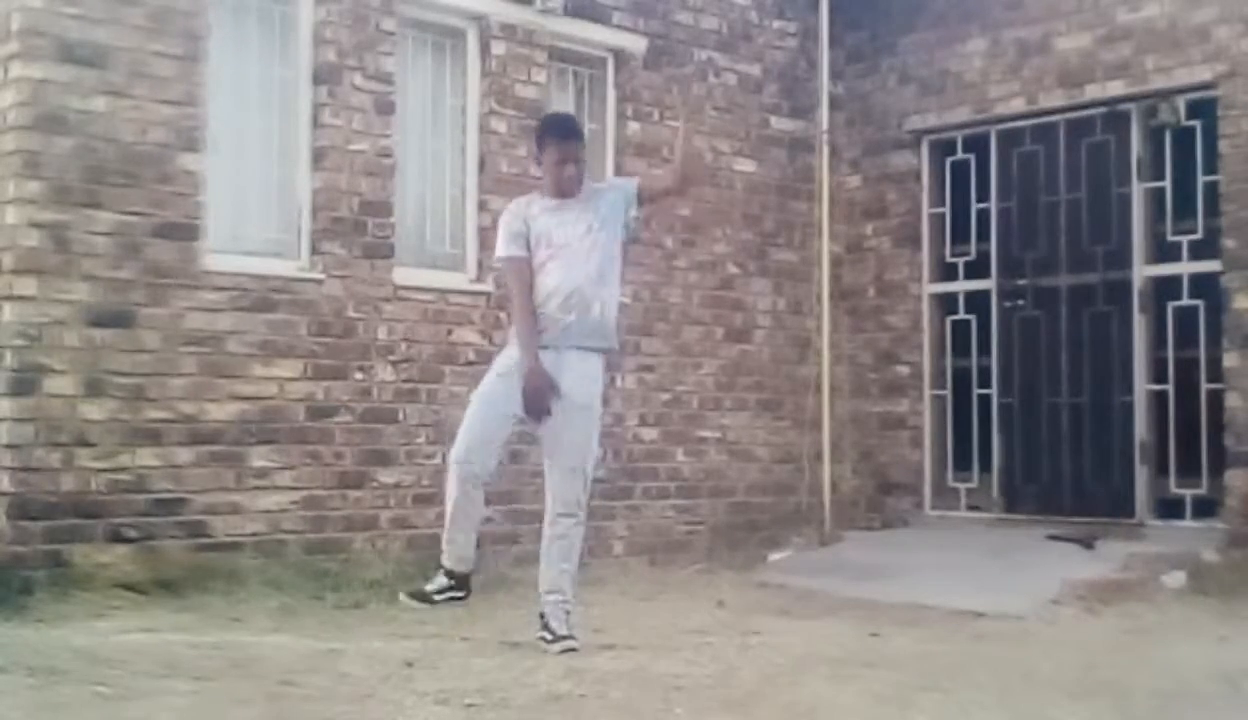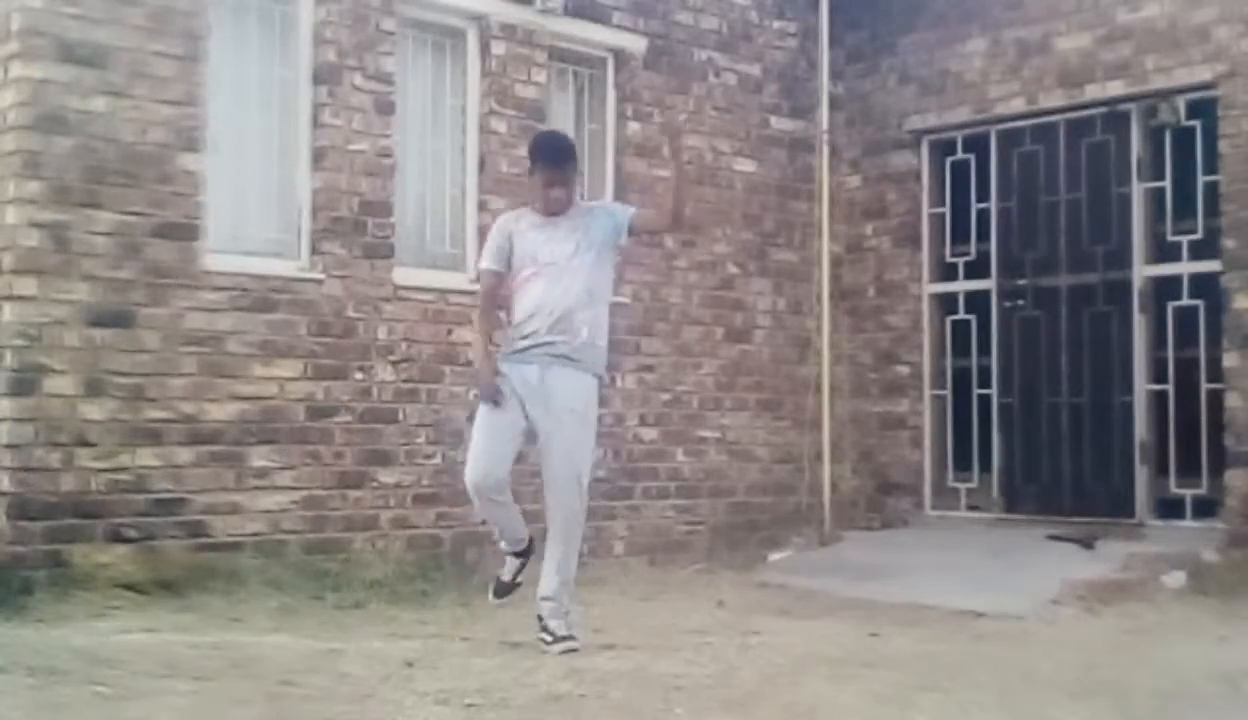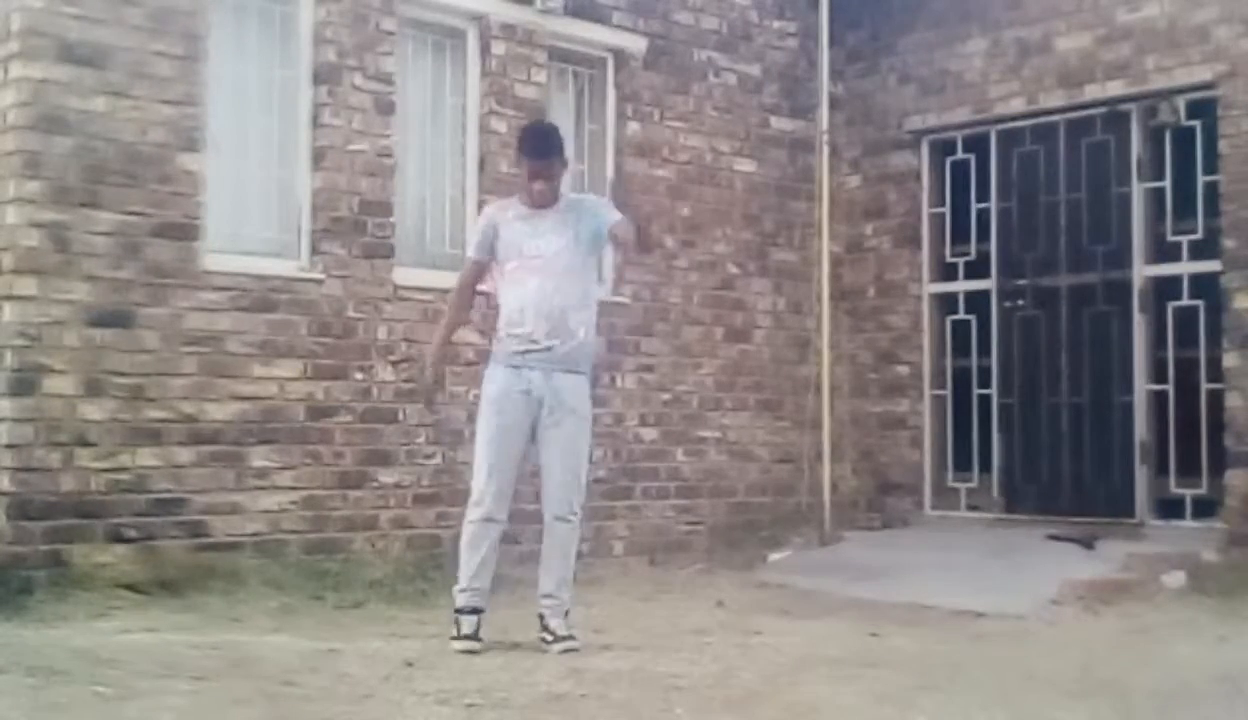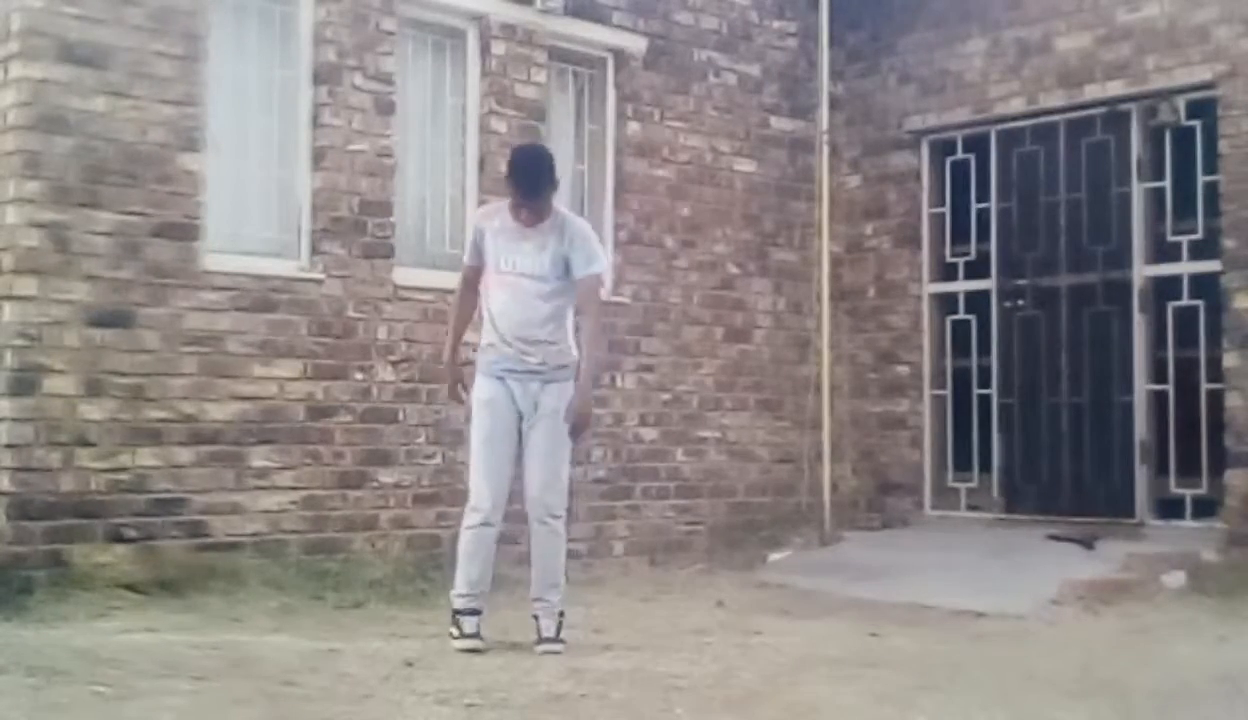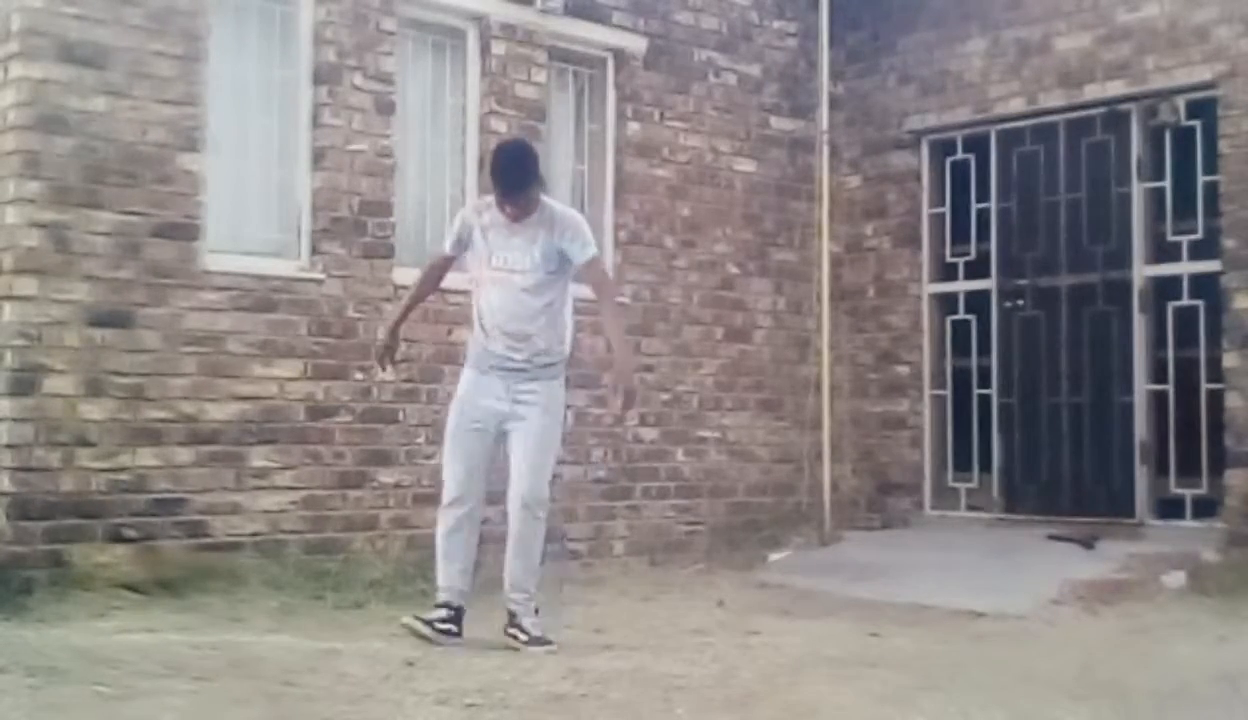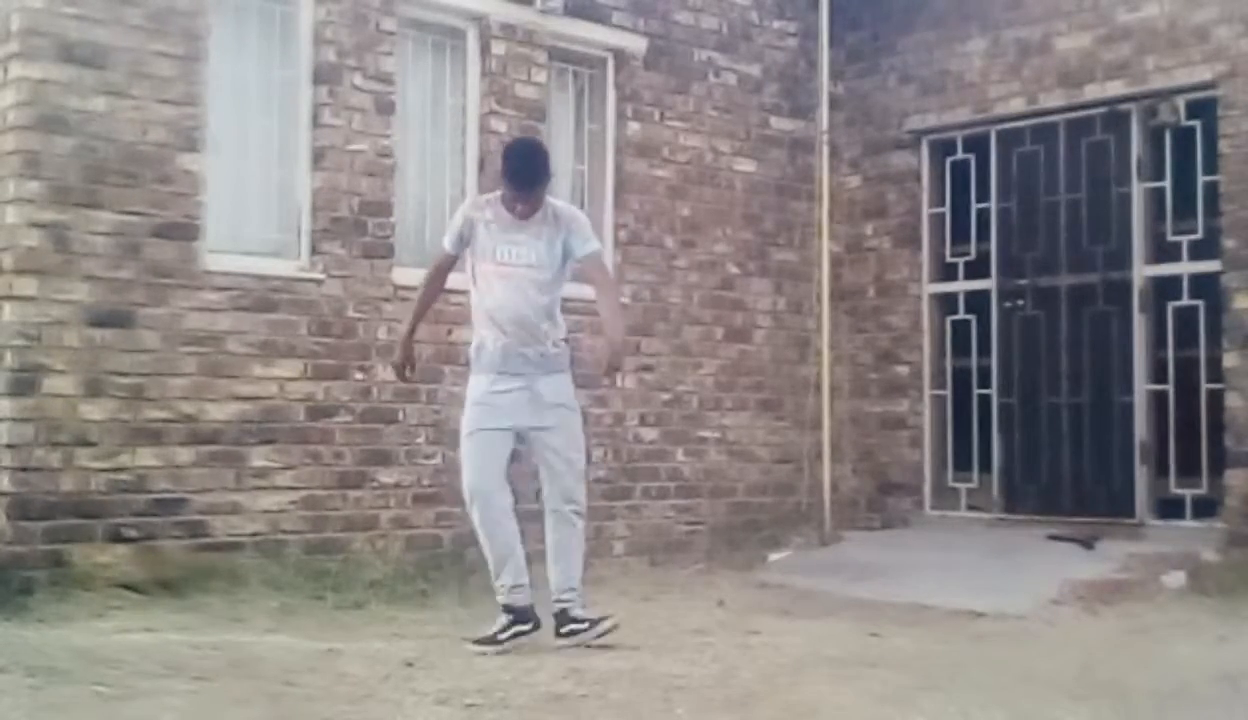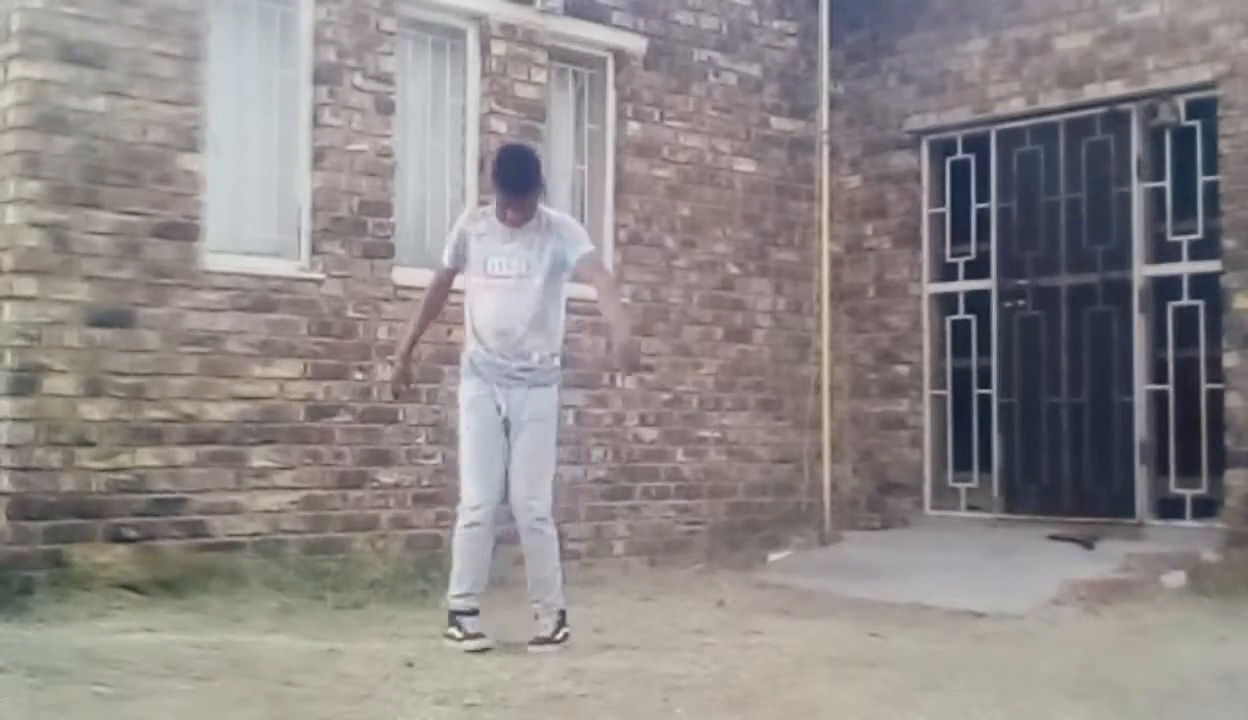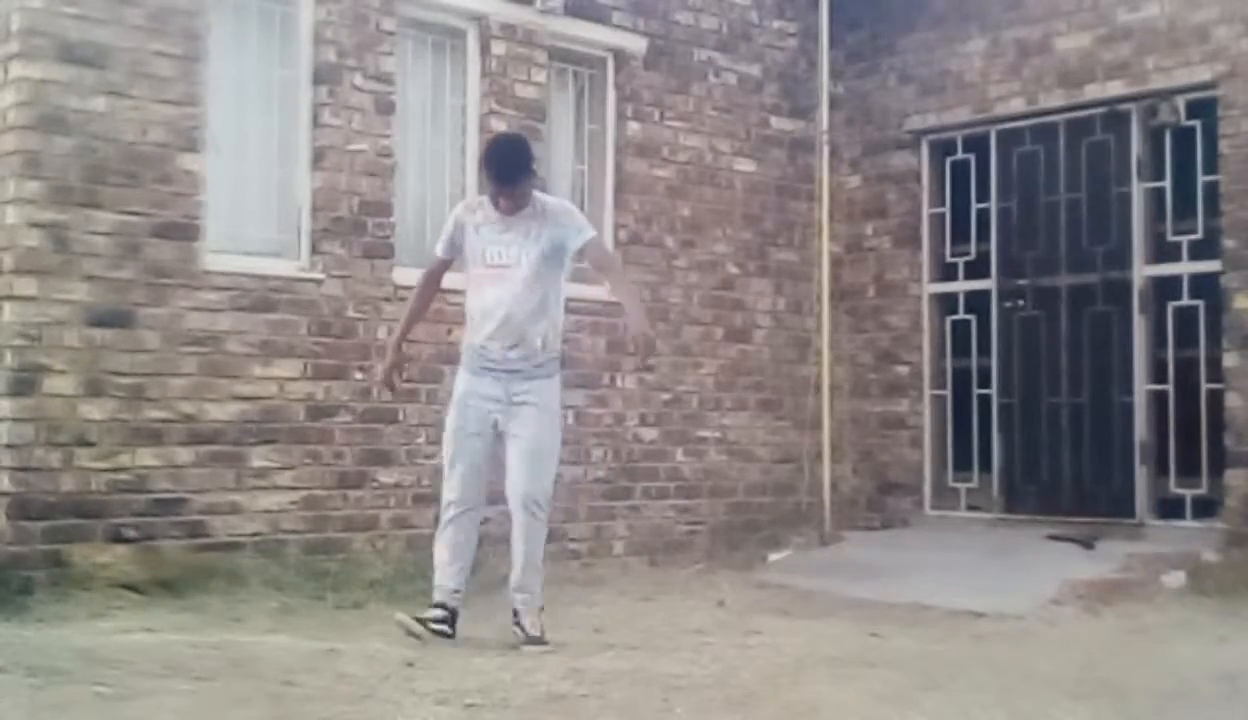
dt=0.3s
person 1, frame 1
left shoulder: (612, 198)
right shoulder: (519, 215)
left elbow: (679, 180)
right elbow: (520, 294)
left wrist: (684, 118)
right wrist: (531, 364)
left hip: (582, 360)
right hip: (525, 354)
left knee: (568, 494)
right knee: (467, 457)
left ankle: (554, 611)
right ankle: (455, 571)
person 1, frame 2
left shoulder: (603, 218)
right shoulder: (509, 227)
left elbow: (671, 220)
right elbow: (488, 301)
left wrist: (677, 158)
right wrist: (483, 359)
left hip: (574, 373)
right hip: (515, 366)
left knee: (568, 500)
right knee: (482, 474)
left ankle: (553, 613)
right ankle: (517, 543)
person 1, frame 3
left shoulder: (589, 212)
right shoulder: (497, 217)
left elbow: (638, 244)
right elbow: (466, 287)
left wrist: (630, 227)
right wrist: (436, 352)
left hip: (568, 373)
right hip: (509, 369)
left knee: (563, 501)
right knee: (489, 494)
left ankle: (554, 612)
right ankle: (468, 608)
person 1, frame 4
left shoulder: (575, 234)
right shoulder: (486, 222)
left elbow: (590, 312)
right elbow: (468, 288)
left wrist: (585, 388)
right wrist: (450, 355)
left hip: (553, 380)
right hip: (495, 376)
left knee: (547, 504)
right knee: (485, 499)
left ankle: (548, 614)
right ankle: (466, 609)
person 1, frame 5
left shoulder: (566, 225)
right shoulder: (474, 217)
left elbow: (605, 290)
right elbow: (437, 270)
left wrist: (622, 358)
right wrist: (395, 325)
left hip: (541, 379)
right hip: (482, 371)
left knee: (527, 496)
right knee: (460, 490)
left ankle: (522, 611)
right ankle: (448, 606)
person 1, frame 6
left shoulder: (568, 222)
right shoulder: (474, 214)
left elbow: (602, 280)
right elbow: (439, 272)
left wrist: (616, 332)
right wrist: (407, 335)
left hip: (550, 373)
right hip: (491, 372)
left knee: (566, 494)
right knee: (481, 485)
left ankle: (569, 609)
right ankle: (516, 604)
person 1, frame 7
left shoulder: (561, 231)
right shoulder: (469, 227)
left elbow: (598, 279)
right elbow: (439, 288)
left wrist: (620, 331)
right wrist: (405, 352)
left hip: (537, 385)
right hip: (480, 380)
left knee: (531, 507)
right knee: (478, 501)
left ankle: (551, 612)
right ankle: (464, 611)
person 1, frame 8
left shoulder: (559, 218)
right shoulder: (466, 217)
left elbow: (607, 264)
right elbow: (433, 277)
left wrist: (636, 317)
right wrist: (397, 342)
left hip: (536, 377)
right hip: (477, 373)
left knee: (528, 495)
right knee: (461, 494)
left ankle: (526, 607)
right ankle: (445, 605)
